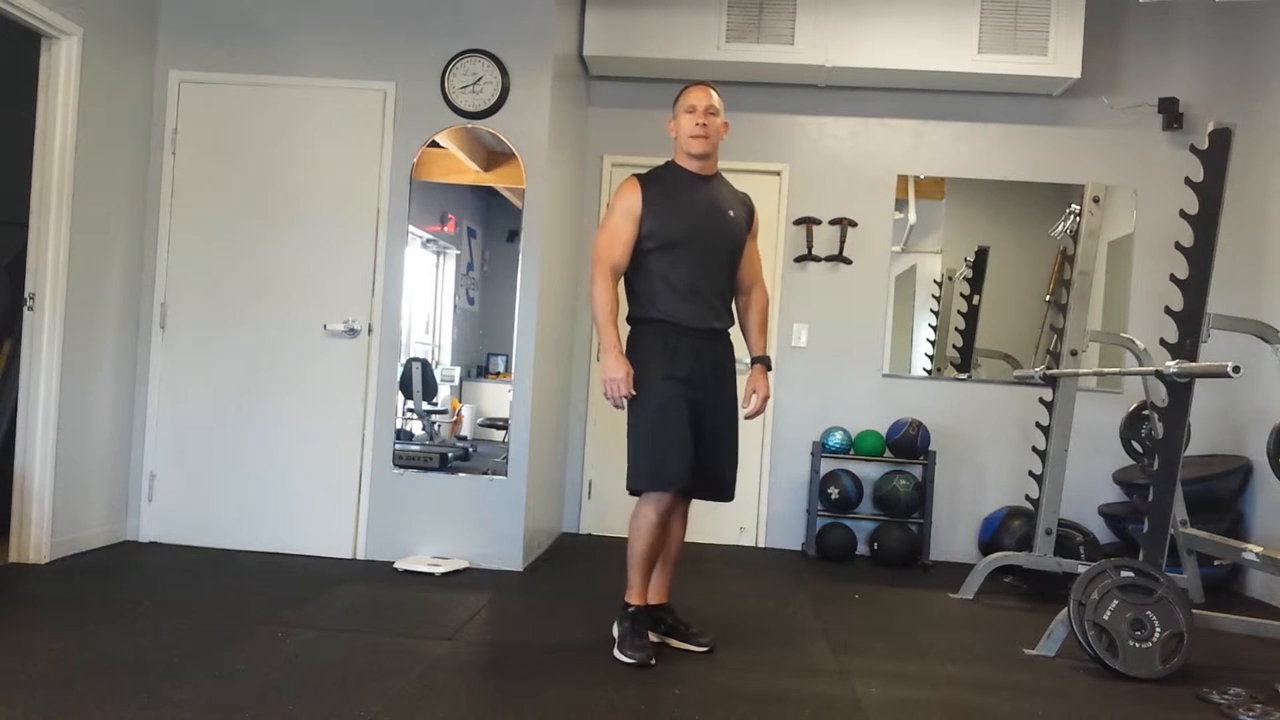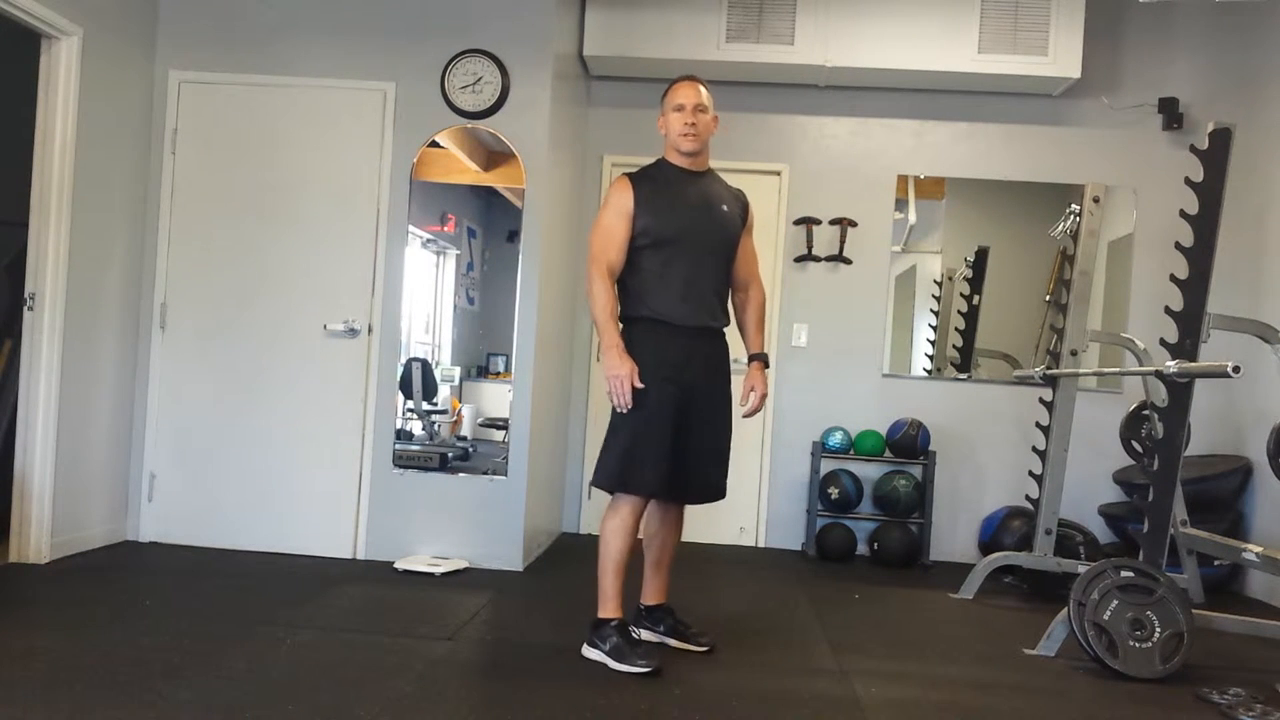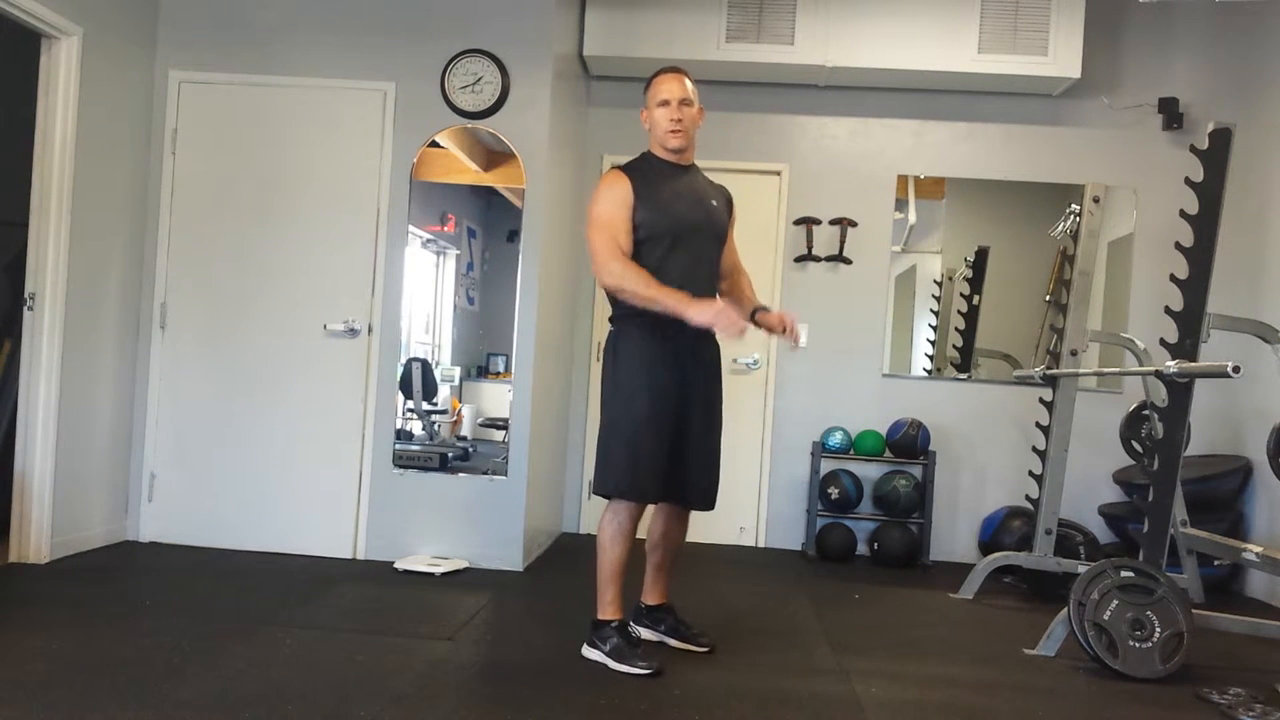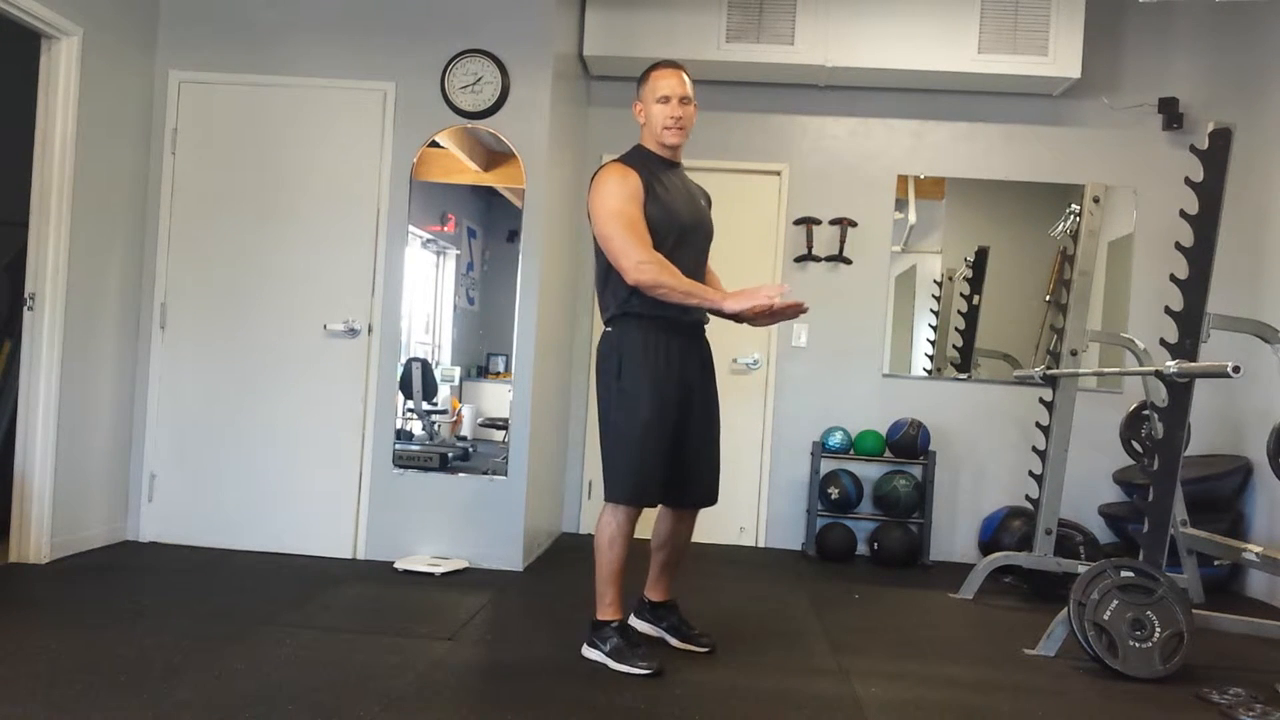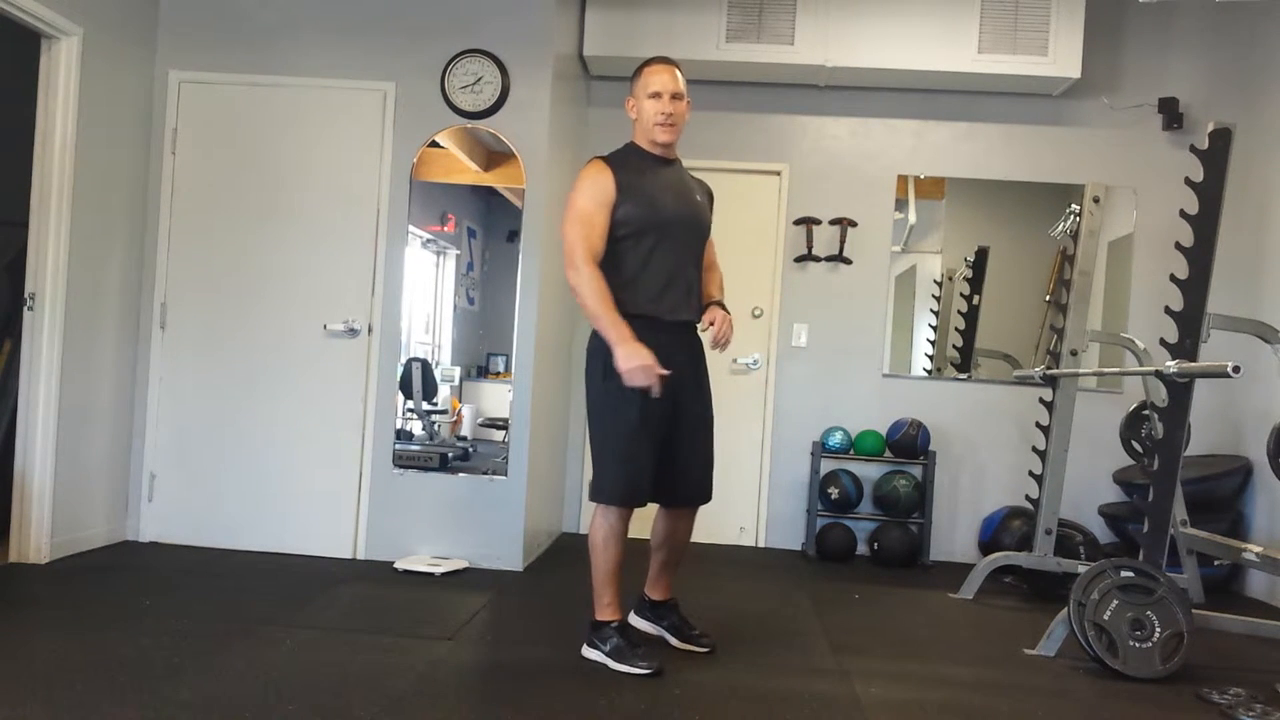
dt=0.5s
person 1, frame 1
left shoulder: (740, 207)
right shoulder: (639, 191)
left elbow: (751, 290)
right elbow: (605, 271)
left wrist: (759, 362)
right wrist: (611, 350)
left hip: (715, 356)
right hip: (657, 349)
left knee: (683, 489)
right knee: (663, 484)
left ankle: (659, 608)
right ankle: (632, 609)
person 1, frame 2
left shoulder: (734, 203)
right shoulder: (632, 190)
left elbow: (748, 287)
right elbow: (601, 273)
left wrist: (757, 359)
right wrist: (614, 351)
left hip: (709, 355)
right hip: (649, 350)
left knee: (675, 492)
right knee: (633, 490)
left ankle: (654, 611)
right ankle: (606, 627)
person 1, frame 3
left shoulder: (717, 196)
right shoulder: (622, 183)
left elbow: (729, 271)
right elbow: (611, 267)
left wrist: (757, 311)
right wrist: (691, 306)
left hip: (700, 354)
right hip: (644, 346)
left knee: (681, 491)
right knee: (629, 491)
left ankle: (653, 610)
right ankle: (606, 627)
person 1, frame 4
left shoulder: (695, 192)
right shoulder: (621, 178)
right elbow: (639, 268)
left wrist: (747, 308)
right wrist: (726, 298)
left hip: (691, 348)
right hip: (638, 346)
left knee: (689, 491)
right knee: (628, 493)
left ankle: (655, 605)
right ankle: (605, 628)
person 1, frame 5
left shoulder: (698, 190)
right shoulder: (604, 176)
right elbow: (580, 266)
left wrist: (716, 305)
right wrist: (623, 344)
left hip: (684, 349)
right hip: (627, 352)
left knee: (687, 491)
right knee: (620, 493)
left ankle: (657, 604)
right ankle: (605, 628)
